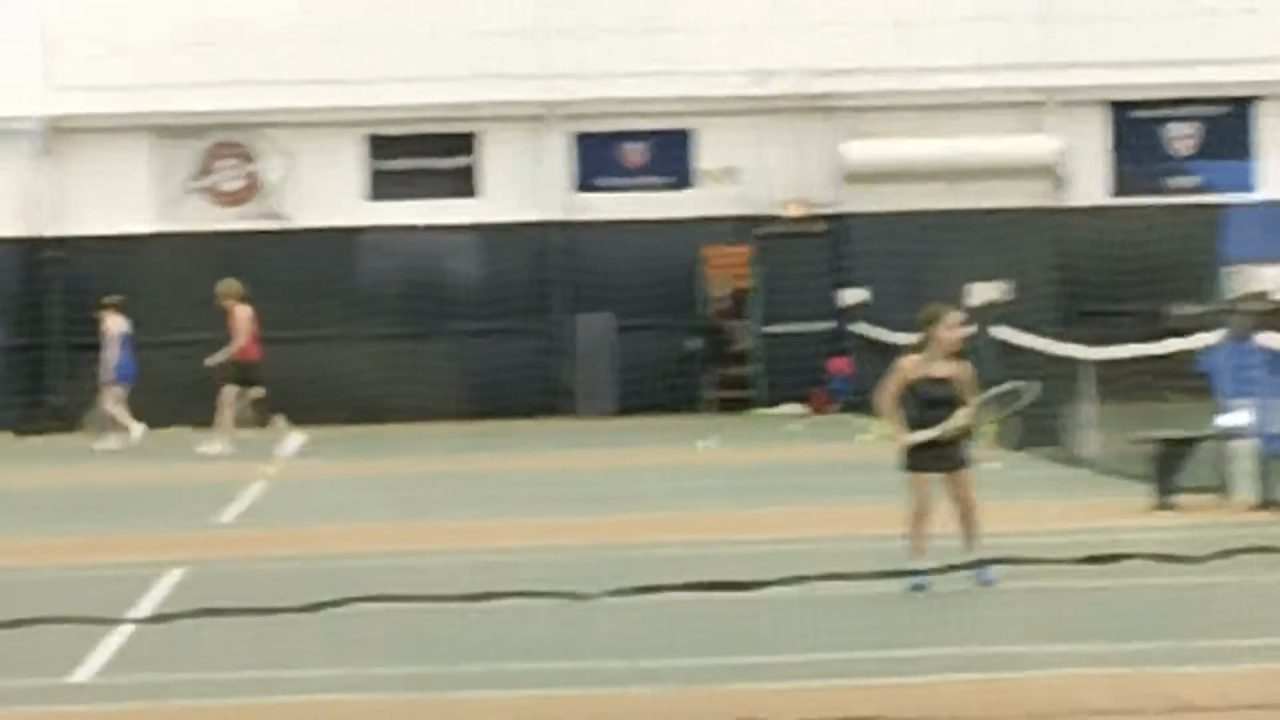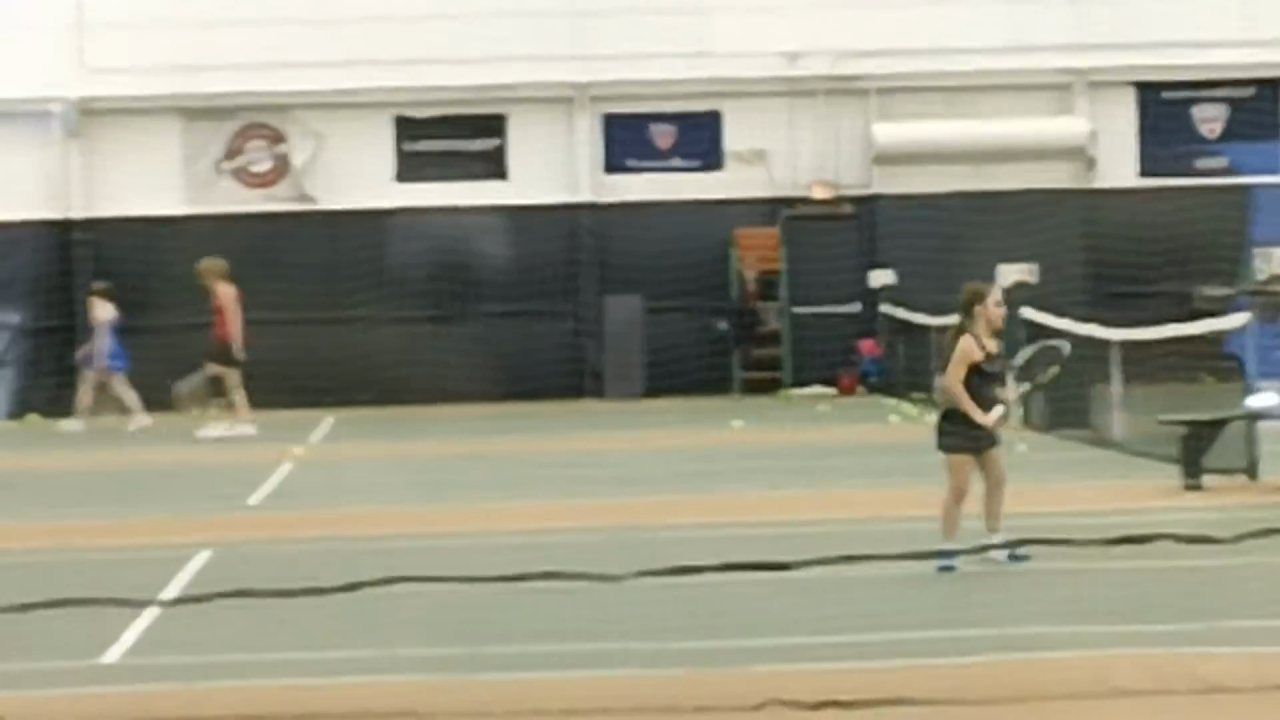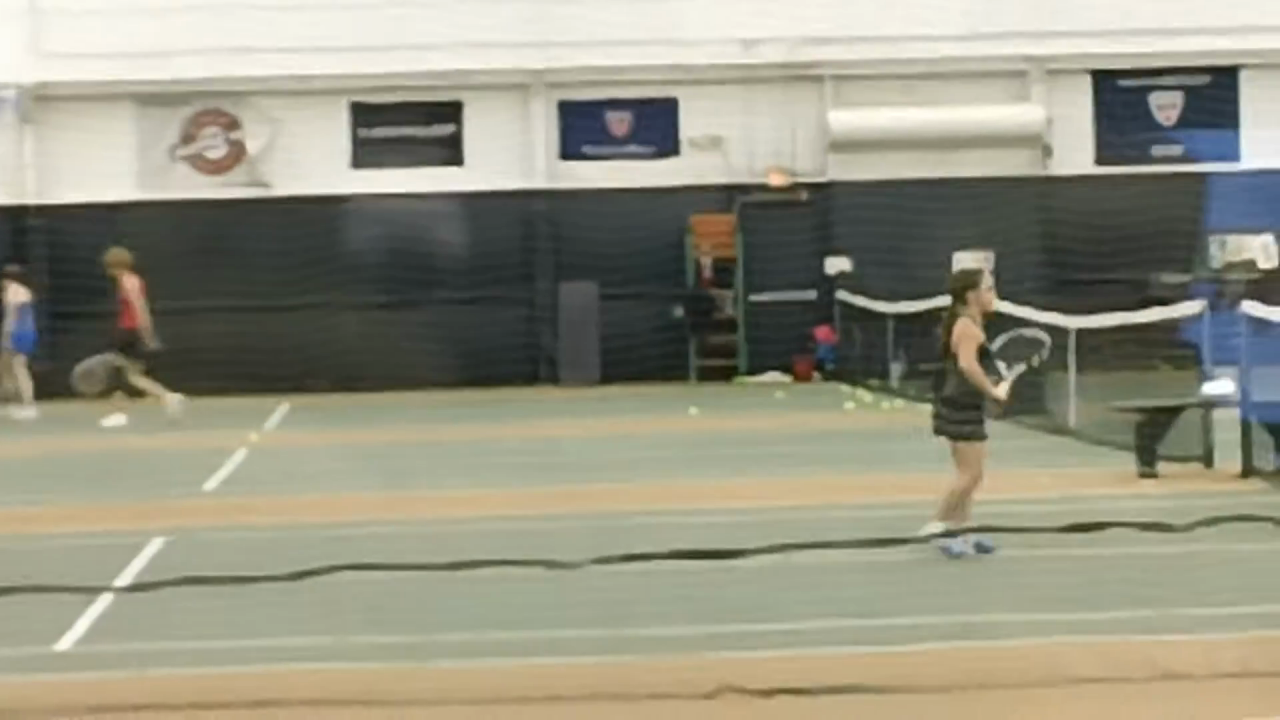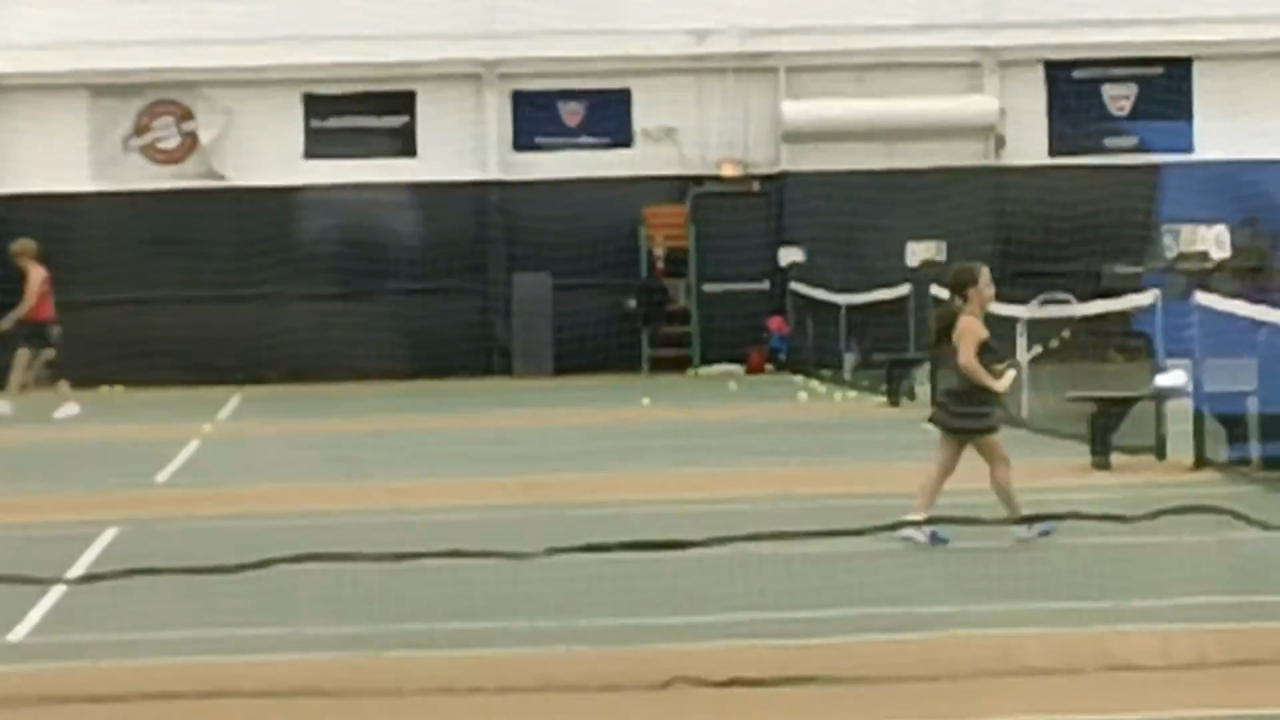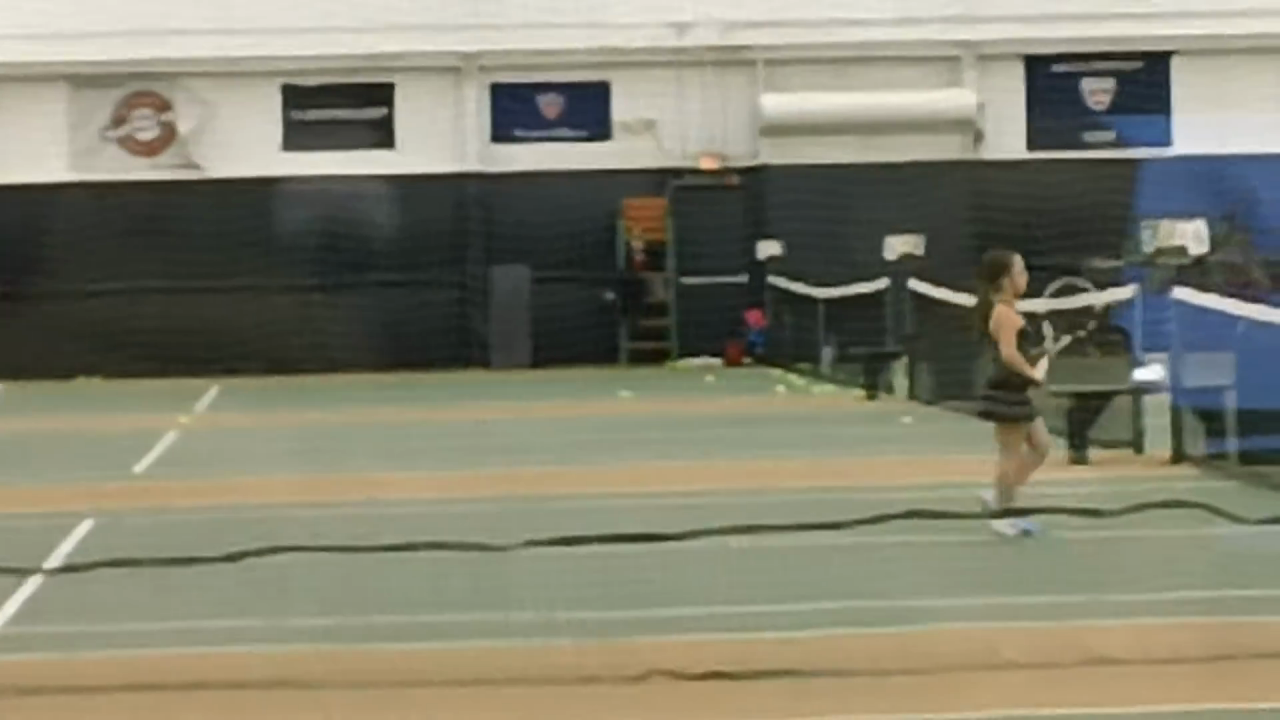
dt=0.3s
person 1, frame 1
left shoulder: (963, 370)
right shoulder: (911, 365)
left elbow: (972, 404)
right elbow: (885, 399)
right wrist: (900, 432)
left hip: (951, 444)
right hip: (921, 446)
left knee: (967, 502)
right knee: (922, 507)
left ankle: (975, 559)
right ankle: (918, 569)
person 1, frame 2
left shoulder: (995, 345)
right shoulder: (967, 344)
right elbow: (951, 384)
left wrist: (1000, 396)
right wrist: (976, 414)
left hip: (981, 427)
right hip: (960, 425)
left knee: (997, 480)
right knee: (958, 488)
left ankle: (996, 542)
right ankle: (948, 550)
person 1, frame 3
left shoulder: (968, 326)
right shoulder: (967, 327)
right elbow: (967, 365)
left wrist: (992, 385)
right wrist: (992, 391)
left hip: (968, 410)
right hip: (962, 411)
left knee: (973, 474)
right knee: (969, 475)
left ankle: (960, 535)
right ankle: (937, 526)
person 1, frame 4
left shoulder: (959, 321)
right shoulder: (969, 323)
right elbow: (966, 362)
left wrist: (998, 370)
right wrist: (994, 383)
left hip: (954, 403)
right hip: (968, 406)
left knee: (944, 466)
right knee: (1000, 462)
left ankle: (916, 523)
right ankle: (1023, 524)
person 1, frame 5
left shoulder: (1002, 311)
right shoulder: (1004, 313)
right elbow: (1008, 354)
left wrist: (1035, 360)
right wrist: (1033, 372)
left hip: (1011, 393)
right hip: (1008, 393)
left knee: (1041, 447)
right knee: (1012, 456)
left ankle: (997, 497)
right ankle: (1006, 516)
